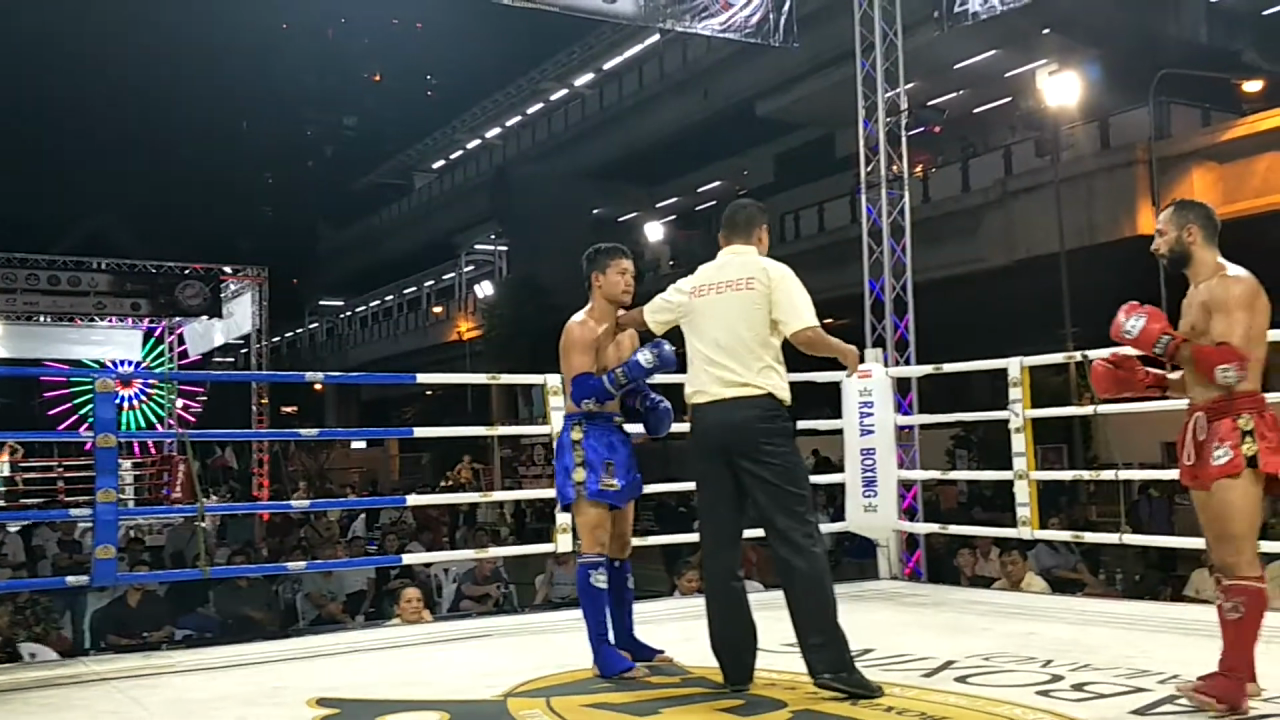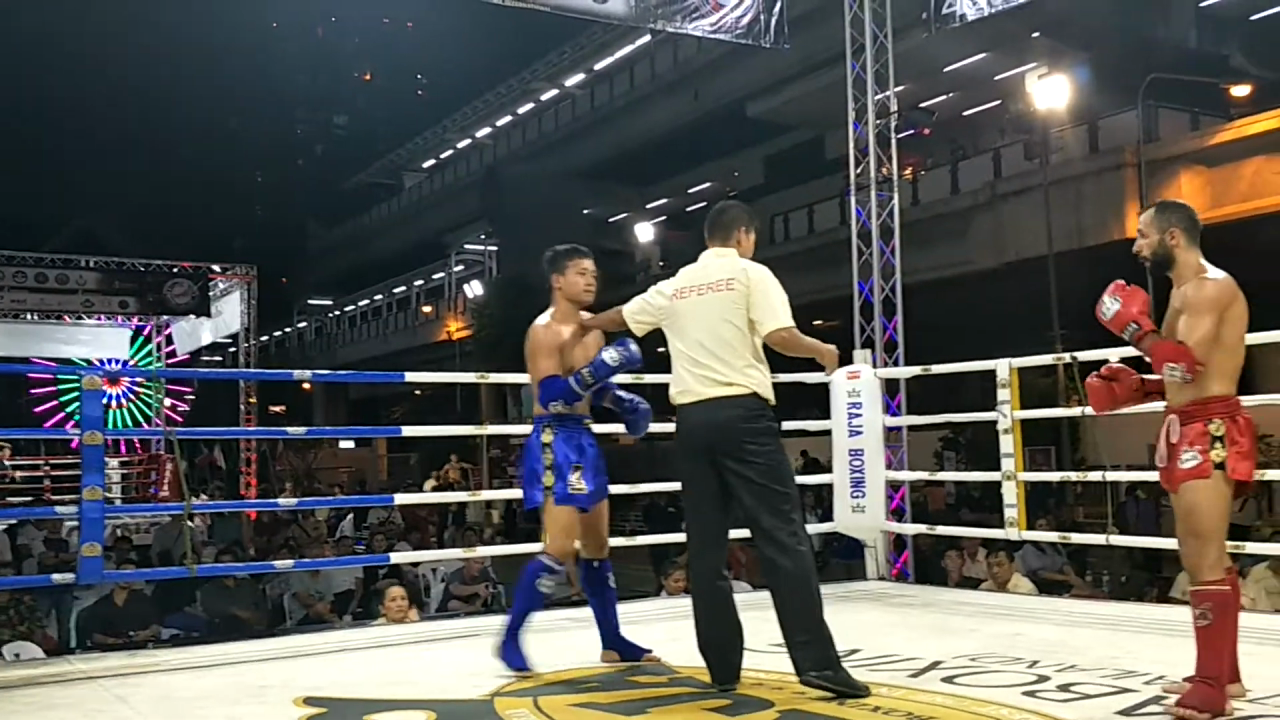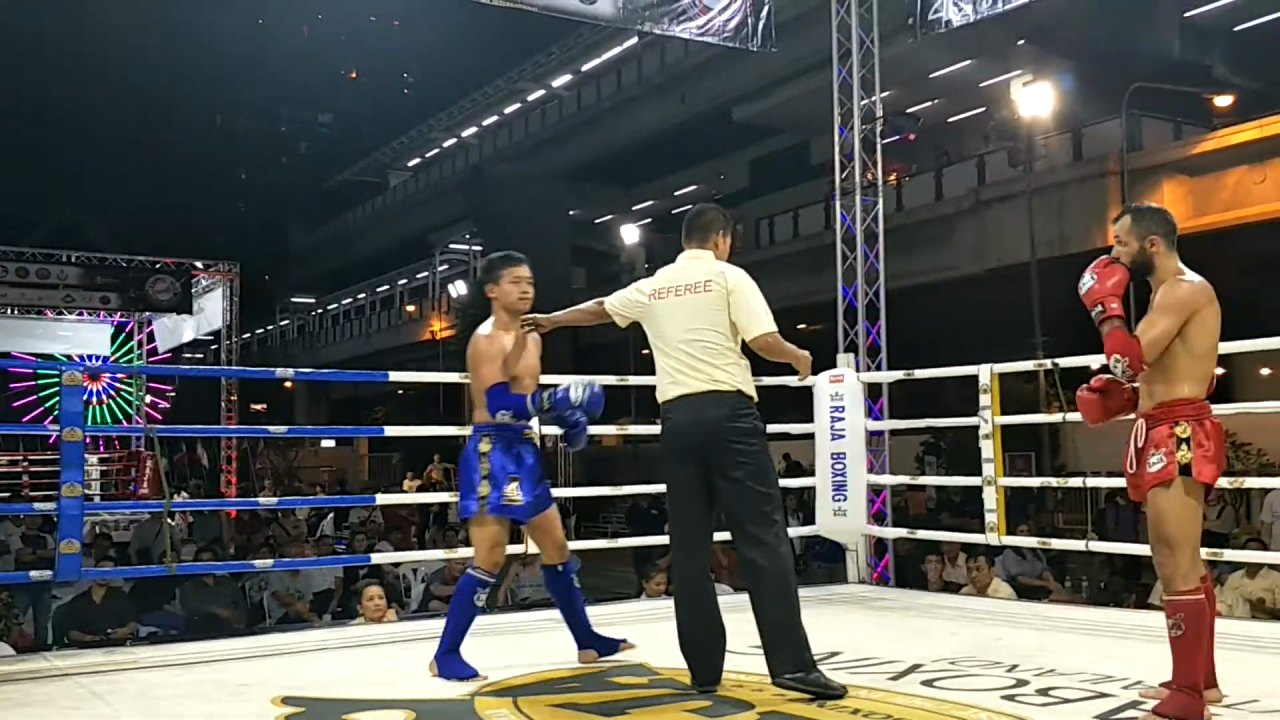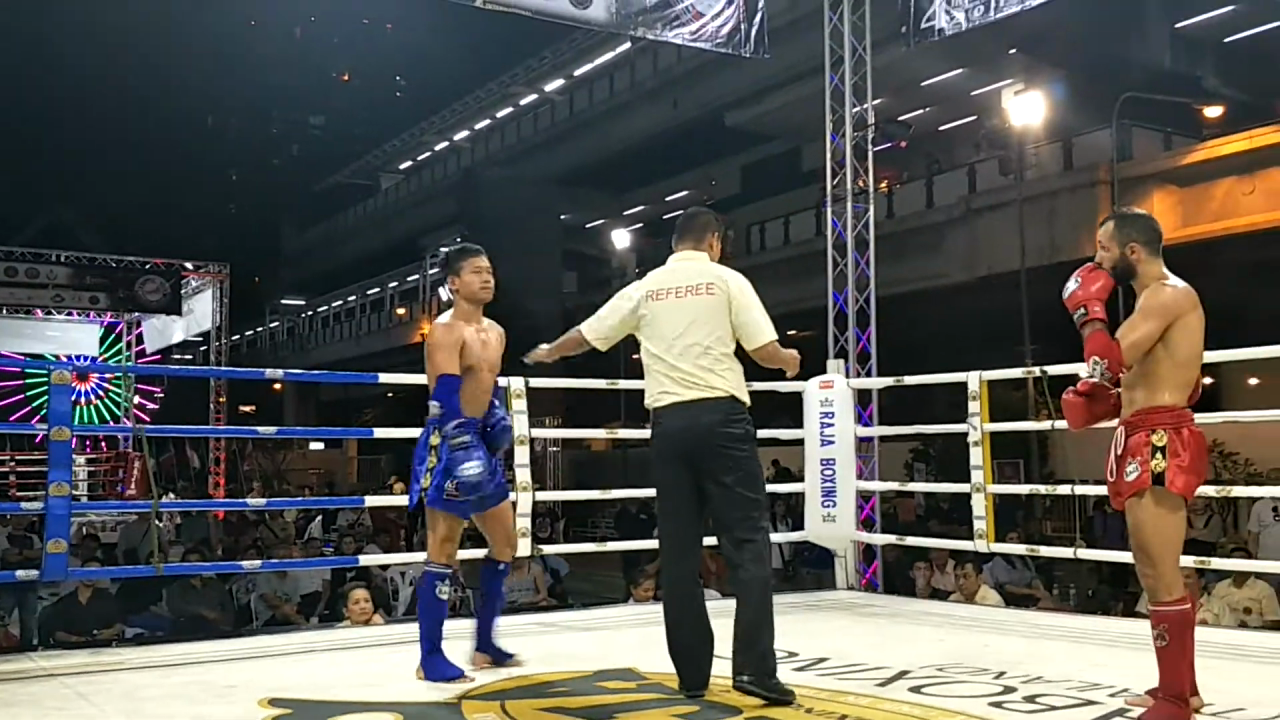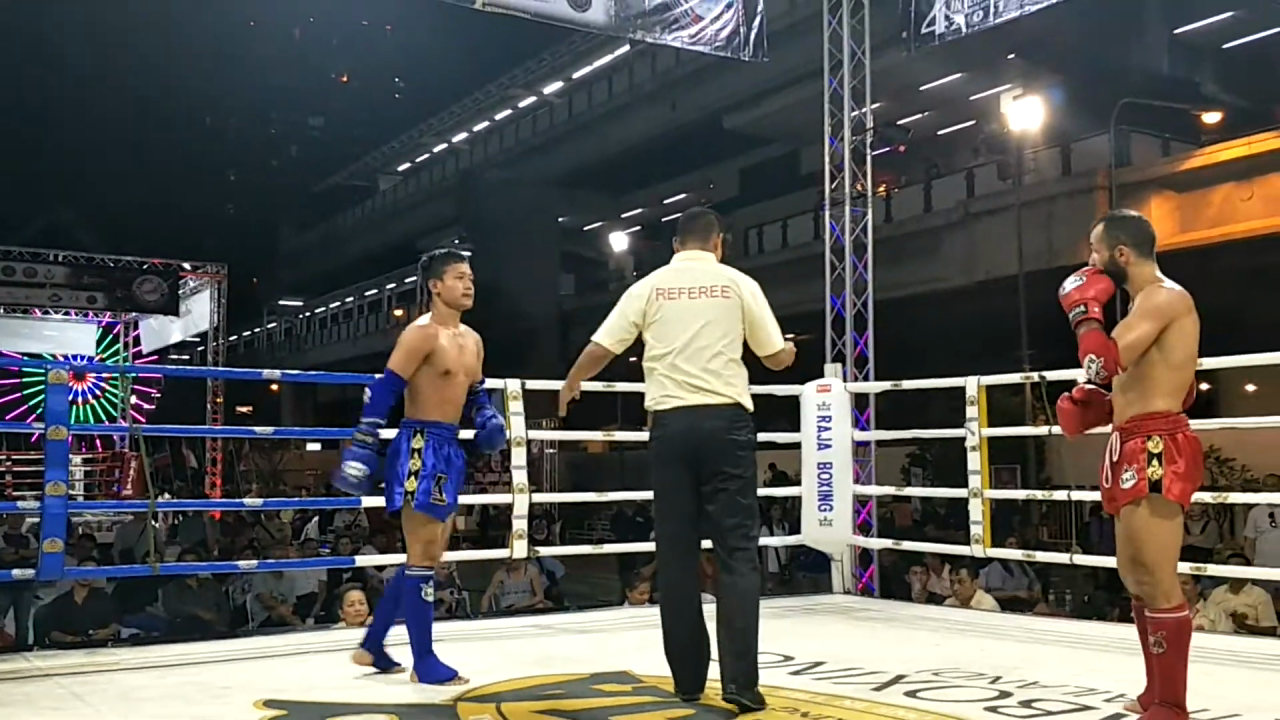
dt=0.2s
person 1, frame 1
left shoulder: (1233, 285)
right shoulder: (1196, 294)
left elbow: (1230, 367)
left wrist: (1161, 341)
right wrist: (1144, 379)
left hip: (1238, 428)
right hip: (1204, 429)
left knee: (1237, 556)
right knee: (1224, 556)
left ankle: (1235, 678)
right ankle: (1236, 670)
person 1, frame 2
left shoulder: (1209, 287)
right shoulder: (1184, 291)
left elbow: (1185, 367)
left wrist: (1133, 325)
right wrist: (1137, 387)
left hip: (1211, 433)
right hip: (1187, 433)
left knee: (1201, 557)
right knee: (1208, 557)
right ankle: (1225, 672)
person 1, frame 3
left shoulder: (1182, 289)
right shoulder: (1170, 293)
left elbow: (1129, 361)
left wrist: (1104, 303)
right wrist: (1125, 398)
left hip: (1179, 437)
right hip: (1161, 438)
left knee: (1176, 566)
right knee: (1183, 563)
right ankle: (1201, 678)
person 1, frame 4
left shoulder: (1166, 294)
right shoulder: (1158, 298)
left elbow: (1108, 363)
left wrist: (1086, 307)
right wrist: (1113, 402)
left hip: (1159, 445)
right hip: (1144, 445)
left knee: (1160, 576)
right knee: (1158, 572)
person 1, frame 5
left shoulder: (1161, 297)
right shoulder: (1151, 301)
left elbow: (1102, 363)
left wrist: (1082, 308)
right wrist: (1107, 406)
left hip: (1154, 451)
right hip: (1135, 452)
left knee: (1157, 582)
right knee: (1137, 579)
person 2, frame 1
left shoulder: (693, 285)
right shoulder: (771, 272)
left elbow: (644, 317)
right elbow: (805, 335)
left wrist: (613, 322)
right wrist: (845, 351)
left hip: (708, 418)
right hip: (758, 414)
left knee: (720, 546)
right knee: (797, 537)
left ankle: (736, 667)
right ankle: (830, 663)
person 2, frame 2
left shoulder: (674, 287)
right shoulder: (750, 273)
left elbow: (624, 315)
right elbow: (779, 335)
left wrist: (587, 323)
right wrist: (821, 350)
left hip: (692, 418)
right hip: (742, 413)
left knee: (706, 545)
right knee: (782, 536)
left ankle: (723, 666)
right ankle: (816, 660)
person 2, frame 3
left shoulder: (652, 287)
right shoulder: (728, 276)
left elbow: (600, 308)
right elbow: (763, 340)
left wrist: (551, 319)
right wrist: (798, 356)
left hip: (678, 418)
right hip: (728, 412)
left knee: (690, 546)
right knee: (763, 537)
left ankle: (704, 667)
right ankle: (792, 662)
person 2, frame 4
left shoulder: (643, 290)
right shoulder: (727, 280)
left elbow: (585, 336)
right elbow: (764, 351)
left wrist: (547, 353)
right wrist: (790, 359)
left hip: (669, 423)
right hip: (721, 417)
left knee: (678, 551)
right knee: (747, 541)
left ankle: (692, 673)
right ankle: (755, 666)
person 2, frame 5
left shoulder: (648, 288)
right shoulder: (737, 284)
left elbow: (600, 350)
right elbow: (778, 358)
left wrist: (570, 384)
right wrist: (790, 351)
left hip: (670, 426)
right hip: (725, 423)
left knee: (676, 554)
right knee: (737, 550)
left ankle: (689, 677)
right ankle: (738, 677)
person 3, frame 1
left shoulder: (627, 330)
right shoulder: (580, 328)
right elbow: (584, 394)
left wrist: (650, 403)
right wrist: (632, 369)
left hip: (616, 439)
right hip: (585, 440)
left knee: (620, 546)
right knee: (596, 547)
left ankle: (625, 641)
right ankle: (603, 652)
person 3, frame 2
left shoulder: (593, 330)
right shoulder: (544, 331)
right elbow: (551, 397)
left wrist: (625, 403)
right wrist: (598, 368)
left hip: (584, 440)
right hip: (554, 442)
left knee: (598, 546)
right knee: (559, 547)
left ankle: (612, 641)
right ankle: (511, 639)
person 3, frame 3
left shoulder: (532, 338)
right shoulder: (486, 340)
right elbow: (500, 405)
left wrist: (567, 415)
right wrist: (561, 400)
left hip: (524, 450)
right hip: (493, 453)
left knee: (557, 550)
right knee: (489, 560)
left ankle: (587, 641)
right ankle: (447, 653)
person 3, frame 4
left shoulder: (495, 332)
right shoulder: (447, 330)
right elbow: (445, 397)
left wrist: (498, 419)
right wrist: (463, 453)
left hip: (478, 448)
right hip: (448, 447)
left knee: (504, 546)
right knee: (443, 554)
left ankle: (485, 644)
right ankle: (431, 657)
person 3, frame 5
left shoulder: (472, 340)
right shoulder: (421, 334)
left elbow: (475, 392)
right elbow: (383, 391)
left wrist: (489, 418)
right wrist: (360, 449)
left hip: (449, 450)
right hip: (420, 447)
left knee: (424, 558)
right knee: (422, 560)
left ankle: (372, 645)
right ankle: (424, 660)
